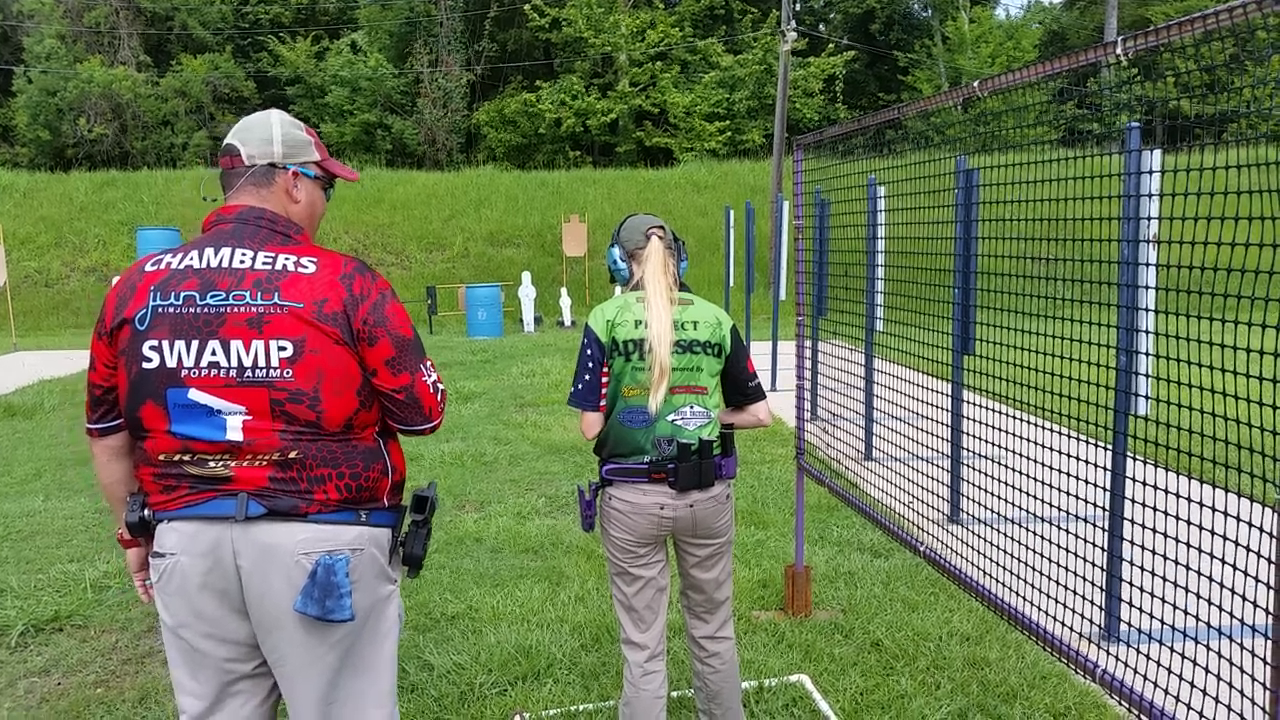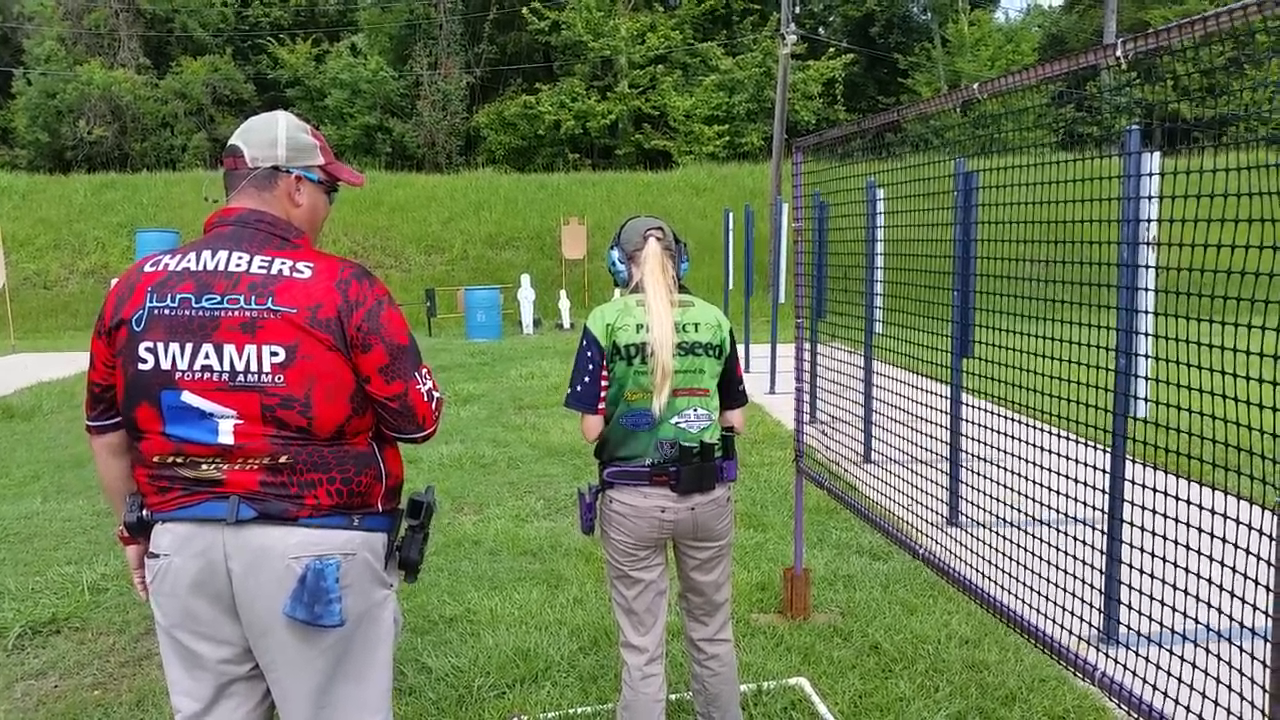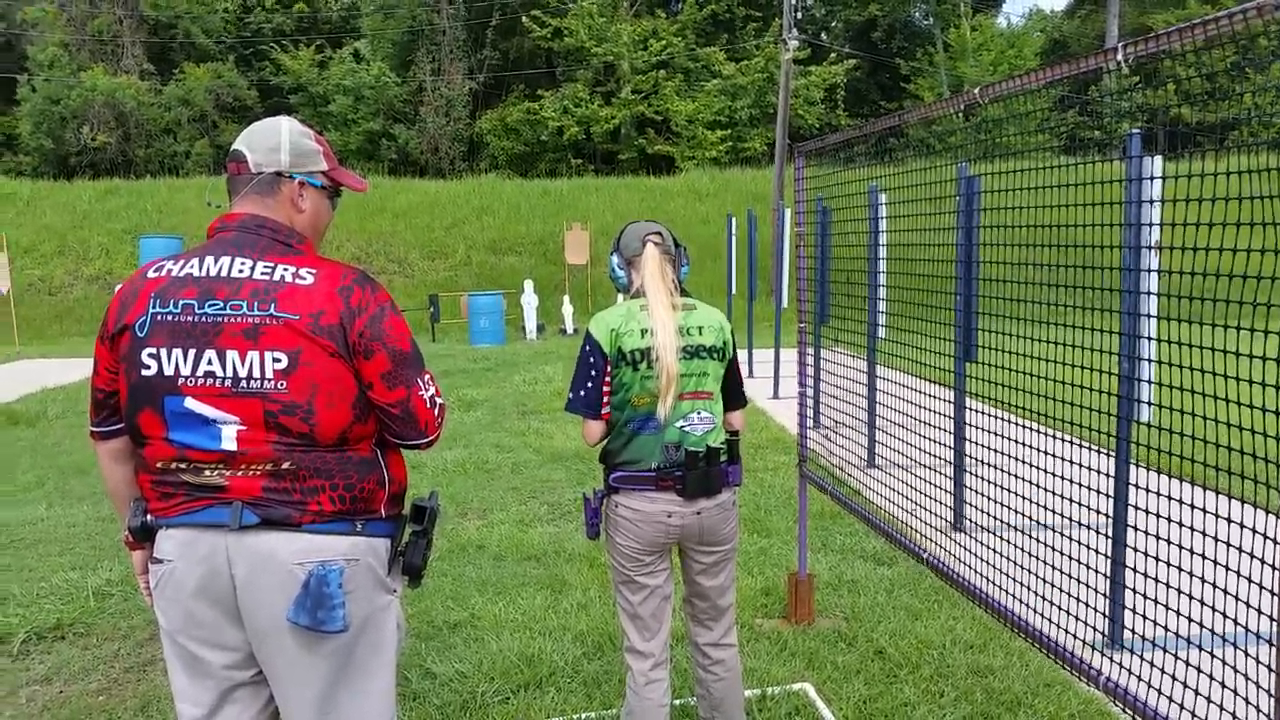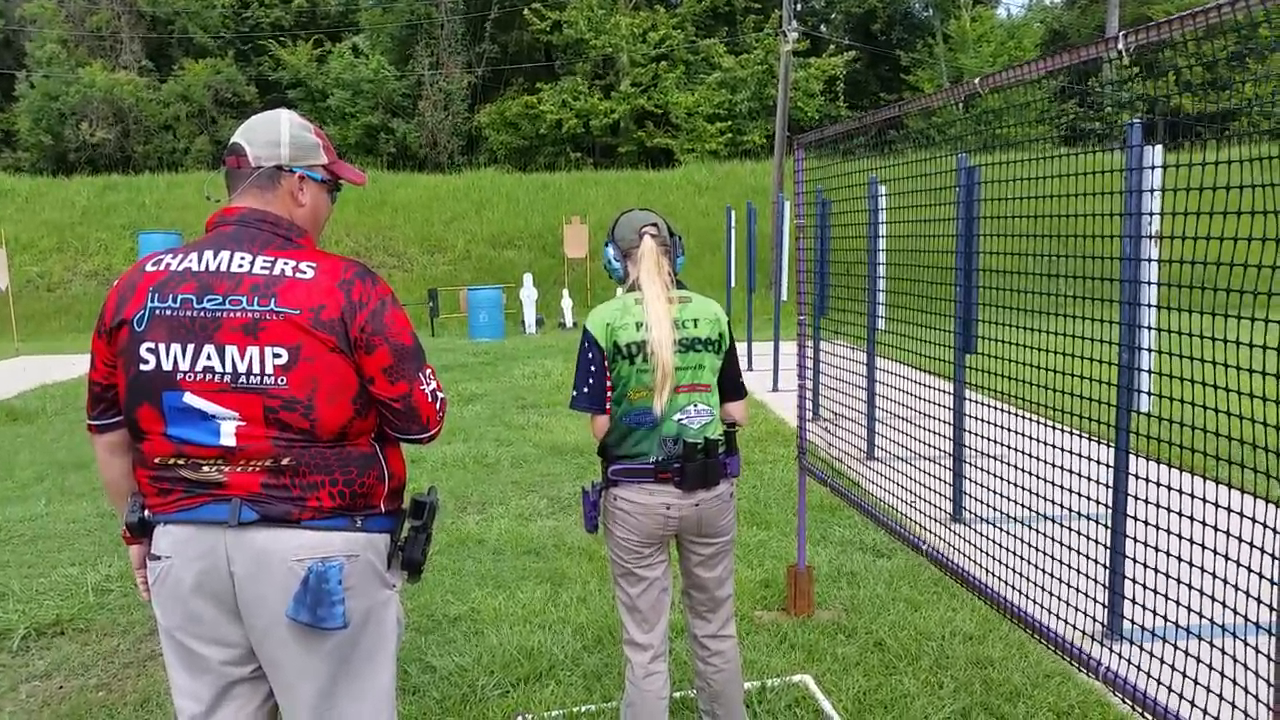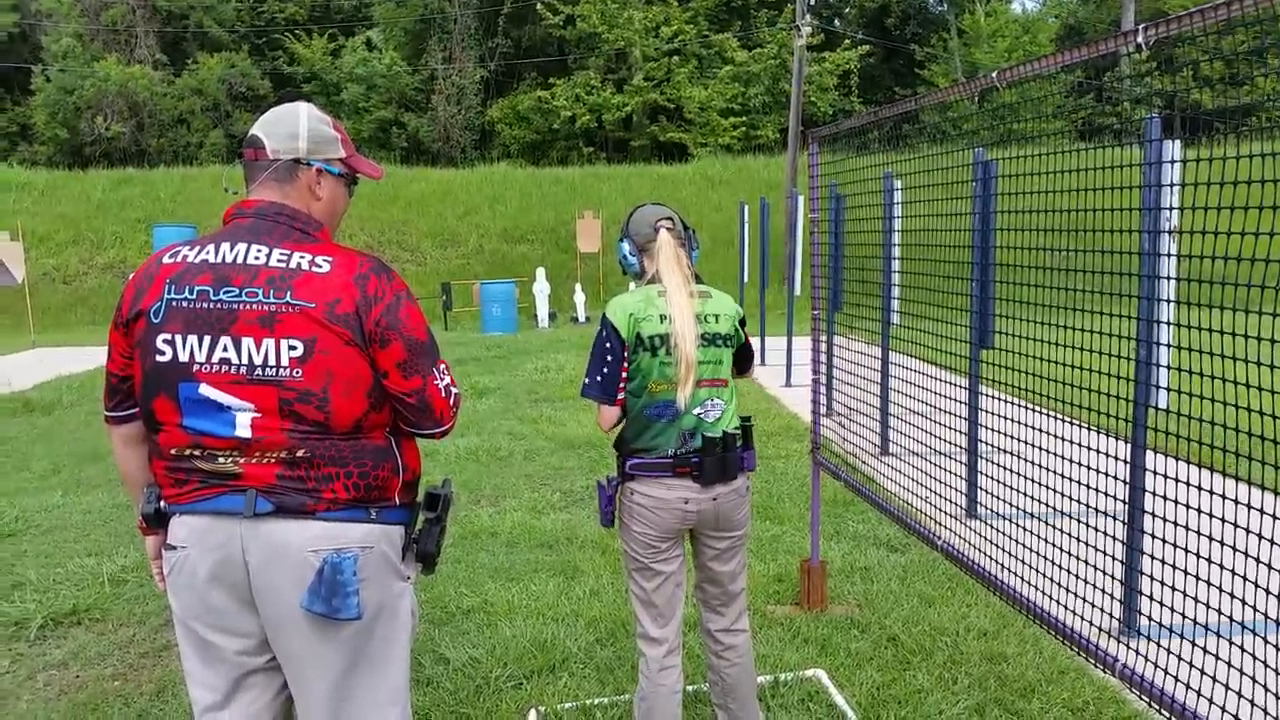
dt=1s
person 1, frame 1
left shoulder: (137, 287)
right shoulder: (346, 281)
left elbow: (108, 436)
right elbow: (423, 415)
left wrist: (134, 533)
left hip: (189, 542)
right hip: (320, 544)
person 1, frame 2
left shoulder: (135, 287)
right shoulder: (343, 286)
left elbow: (107, 433)
right elbow: (418, 420)
left wrist: (135, 530)
left hip: (183, 543)
right hip: (315, 546)
person 1, frame 3
left shoulder: (139, 292)
right shoulder: (345, 292)
left elbow: (112, 439)
right elbow: (421, 426)
left wrist: (142, 536)
left hip: (187, 550)
right hip: (318, 553)
person 1, frame 4
left shoulder: (136, 286)
right shoulder: (346, 286)
left elbow: (109, 433)
right elbow: (423, 421)
left wrist: (139, 530)
left hip: (185, 545)
right hip: (318, 549)
person 1, frame 5
left shoulder: (153, 278)
right shoulder: (362, 280)
left elbow: (126, 424)
right elbow: (436, 416)
left wrist: (154, 521)
left hip: (199, 536)
right hip: (332, 541)
person 2, frame 1
left shoulder: (607, 317)
right shoulder: (715, 318)
left elbow: (590, 427)
right elbow: (758, 414)
left hip: (633, 497)
right hip: (707, 492)
left knee: (643, 643)
right knee: (713, 628)
person 2, frame 2
left shoulder: (607, 320)
right shoulder: (714, 319)
left elbow: (592, 428)
right elbow: (735, 419)
left hip: (633, 498)
right hip: (707, 494)
left knee: (641, 645)
right knee: (712, 632)
person 2, frame 3
left shoulder: (608, 326)
right shoulder: (716, 321)
left elbow: (593, 432)
right elbow: (736, 420)
left hip: (639, 503)
right hip: (712, 496)
left knee: (647, 651)
right knee: (718, 636)
person 2, frame 4
left shoulder: (605, 320)
right shoulder: (712, 313)
left elbow: (601, 426)
right elbow: (736, 413)
left hip: (637, 495)
right hip: (710, 489)
left knee: (645, 642)
right knee: (715, 627)
person 2, frame 5
left shoulder: (626, 310)
right shoulder: (727, 307)
left elbow: (607, 417)
left wrist: (643, 389)
left hip: (654, 491)
right hip: (725, 483)
left knee: (659, 637)
right knee: (729, 623)
